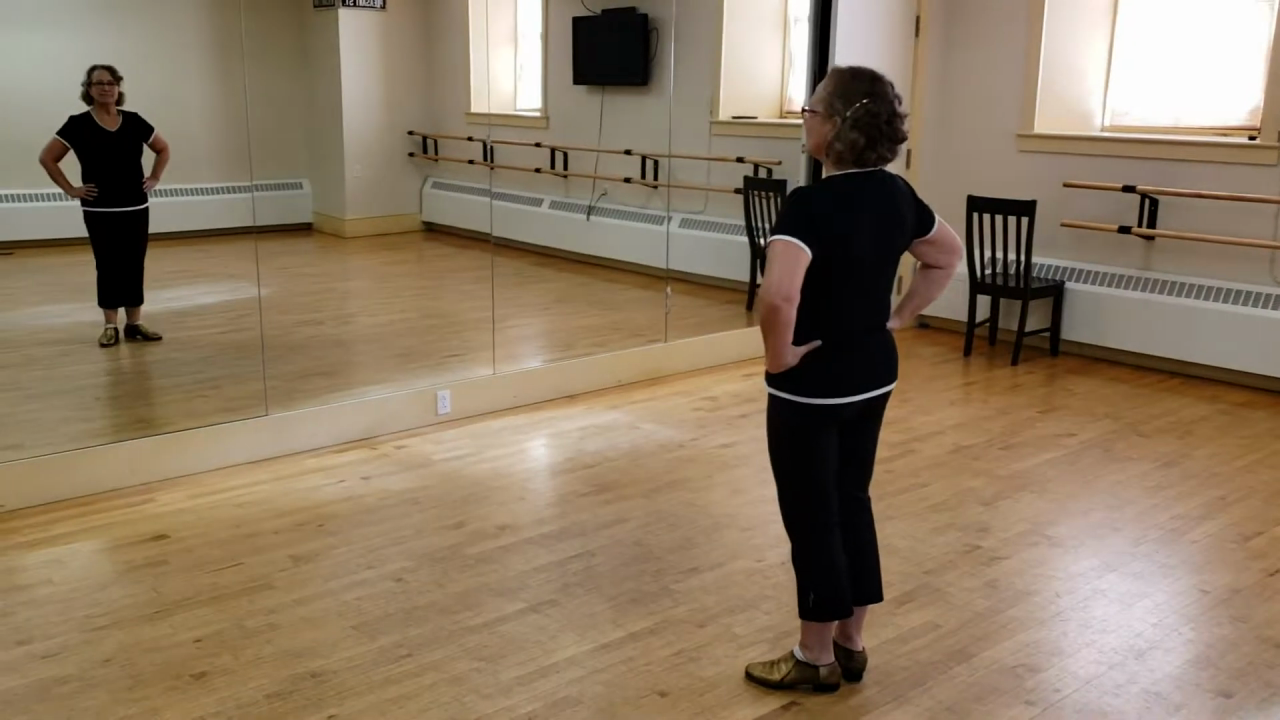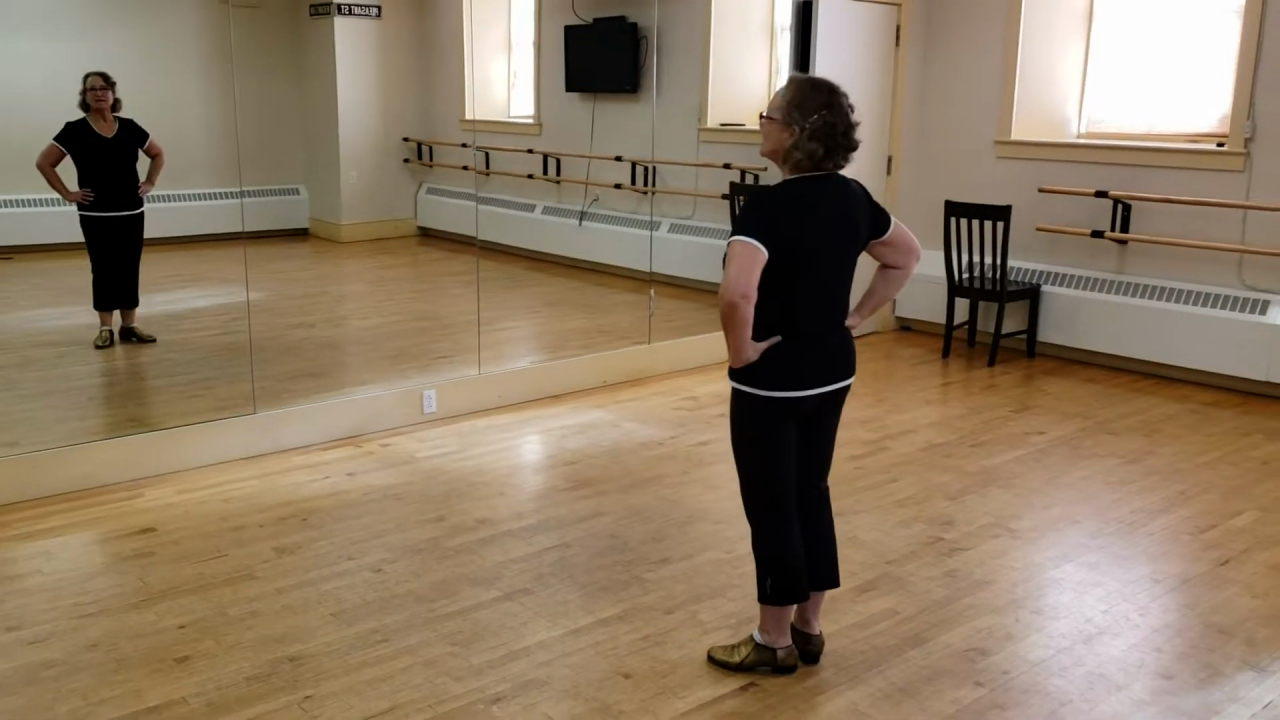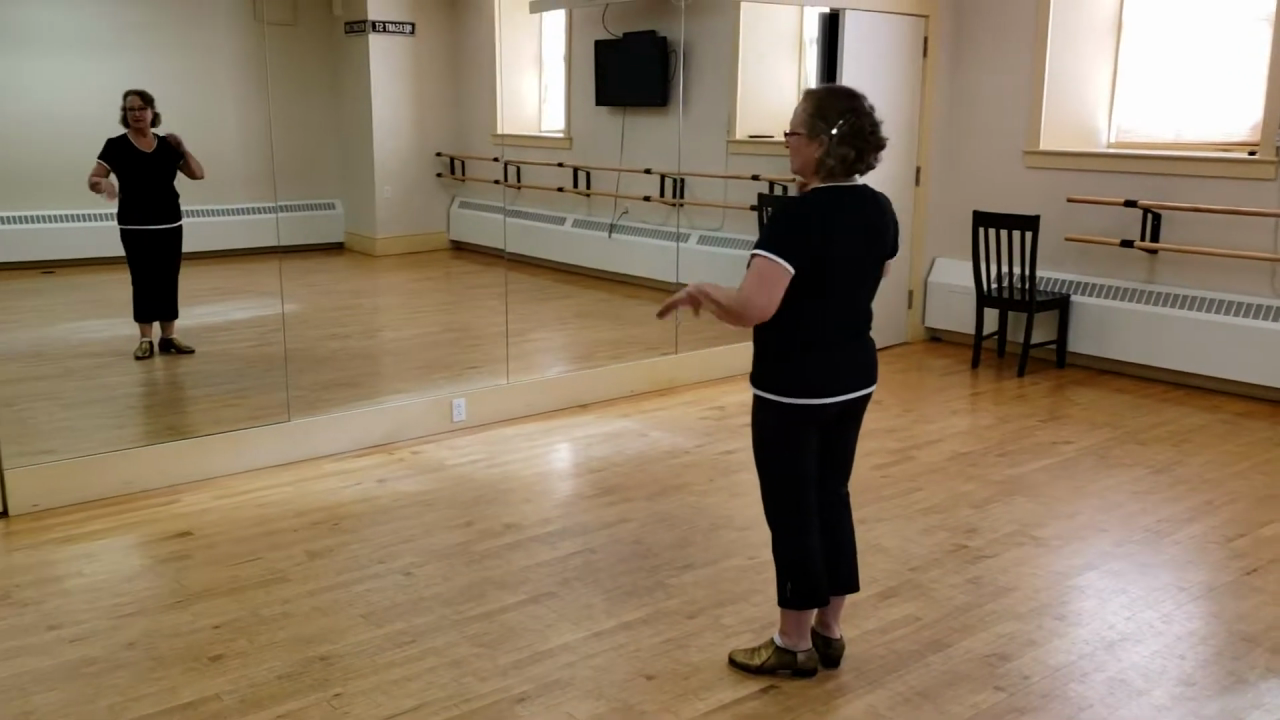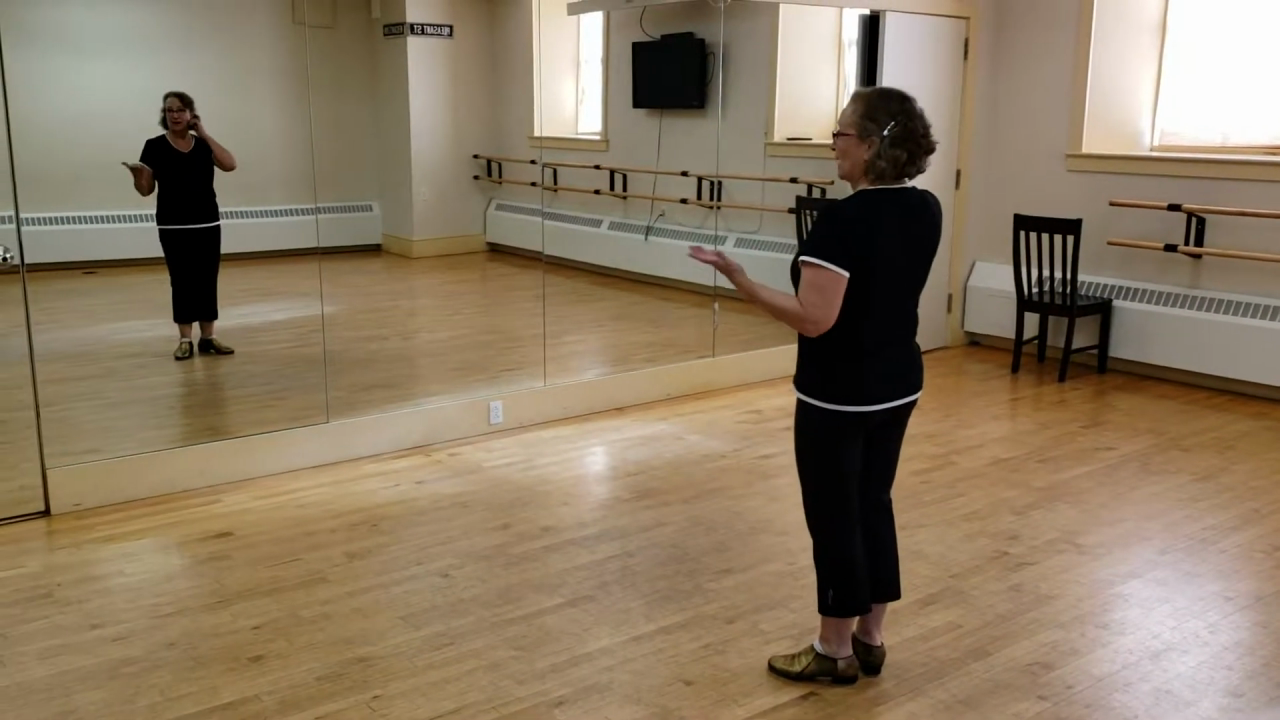
dt=0.7s
person 1, frame 1
left shoulder: (810, 205)
right shoulder: (896, 195)
left elbow: (779, 295)
right elbow: (948, 255)
left wrist: (779, 355)
left hip: (812, 387)
right hip: (874, 375)
left knee: (812, 517)
right knee: (852, 503)
left ankle: (816, 658)
right ankle: (852, 644)
person 1, frame 2
left shoulder: (768, 205)
right shoulder: (850, 196)
left elbow: (737, 293)
right elbow: (907, 255)
left wrist: (740, 351)
right wrist: (856, 315)
left hip: (773, 381)
right hip: (833, 371)
left knee: (771, 506)
right knee: (811, 493)
left ankle: (774, 641)
right ankle: (809, 628)
person 1, frame 3
left shoulder: (797, 216)
right shoulder: (878, 210)
left elbow: (753, 308)
left wrist: (697, 293)
left hip: (792, 389)
right hip: (854, 379)
left knee: (793, 510)
right knee: (830, 498)
left ankle: (794, 645)
right ankle: (829, 633)
person 1, frame 4
left shoulder: (844, 220)
right shoulder: (926, 210)
left elbow: (813, 317)
left wrist: (737, 275)
left hip: (839, 394)
right hip: (899, 384)
left knee: (834, 517)
right knee: (874, 506)
left ankle: (835, 651)
right ankle: (870, 640)
person 2, frame 1
left shoulder: (134, 122)
right shoulder: (78, 125)
left elbow: (163, 149)
right elbow: (47, 157)
left wrist: (154, 178)
right wrist: (70, 189)
left hip: (136, 208)
right hip: (100, 211)
left knee: (134, 266)
right knee: (108, 266)
left ankle: (135, 323)
right ankle: (110, 326)
person 2, frame 2
left shoulder: (129, 128)
right shoulder: (75, 131)
left elbow: (158, 154)
right elbow: (44, 162)
left wrist: (150, 183)
right wrist: (67, 194)
left hip: (131, 212)
right hip: (96, 214)
left knee: (129, 269)
right knee: (103, 270)
left ankle: (129, 325)
right ankle: (105, 329)
person 2, frame 3
left shoulder: (167, 145)
right shoulder: (116, 146)
left elbow: (198, 173)
right elbow: (93, 181)
left wrist: (182, 149)
right wrist: (103, 183)
left hip: (170, 224)
right hip: (135, 227)
left knee: (168, 280)
right knee: (143, 281)
left ankle: (169, 337)
right ankle: (145, 340)
person 2, frame 4
left shoulder: (203, 145)
right shoulder: (154, 146)
left elbow: (230, 164)
right elbow: (145, 189)
left wrist: (204, 134)
right wrist: (137, 174)
left hip: (208, 224)
right hip: (173, 227)
left knee: (208, 280)
right knee: (182, 281)
left ankle: (208, 337)
right ankle: (185, 340)
